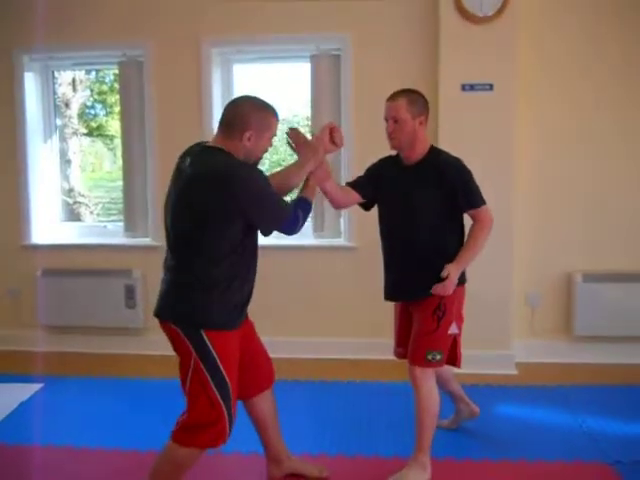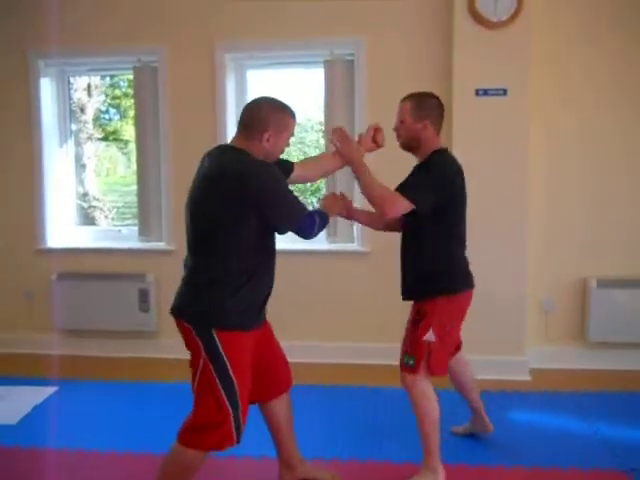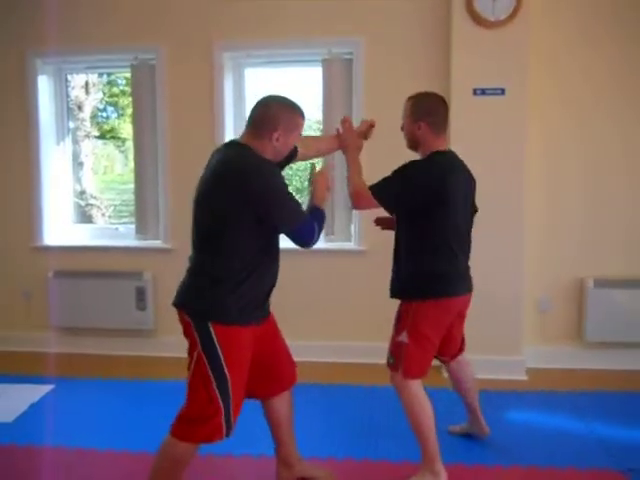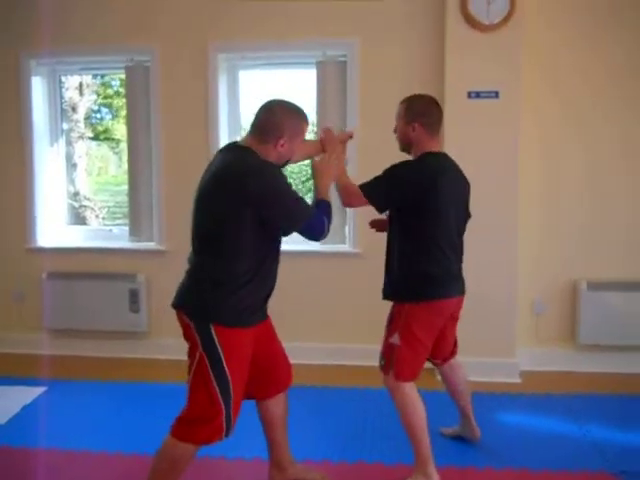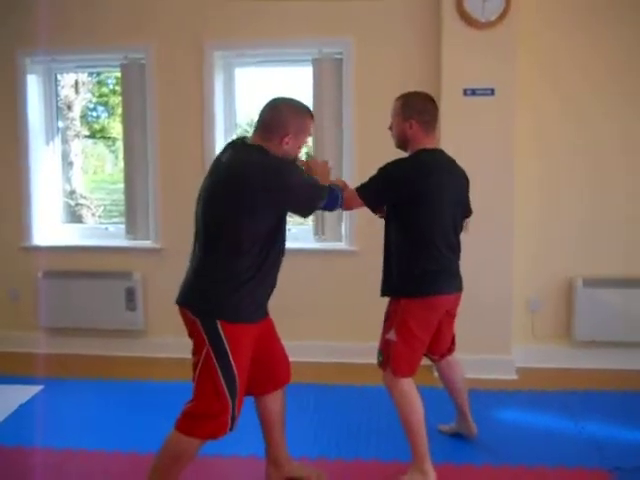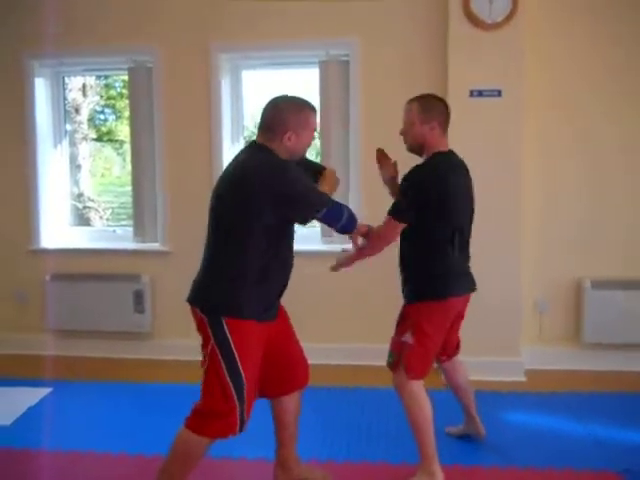
dt=0.5s
person 1, frame 1
left shoulder: (449, 168)
right shoulder: (384, 169)
left elbow: (484, 220)
right elbow: (341, 199)
left wrist: (458, 266)
right wrist: (315, 165)
left hip: (439, 287)
right hip: (404, 286)
left knee: (421, 369)
right knee: (422, 359)
right ankle: (464, 404)
person 1, frame 2
left shoulder: (442, 169)
right shoulder: (426, 169)
left elbow: (392, 208)
right elbow: (395, 221)
left wrist: (356, 162)
right wrist: (347, 210)
left hip: (443, 289)
right hip: (440, 286)
left knee: (415, 374)
right knee: (449, 355)
right ankle: (480, 419)
person 1, frame 3
left shoulder: (420, 173)
right shoulder: (459, 170)
left elbow: (360, 199)
left wrist: (352, 153)
right wrist: (400, 224)
left hip: (429, 292)
right hip: (457, 286)
left knee: (405, 375)
right knee: (453, 355)
right ankle: (477, 422)
person 1, frame 4
left shoulder: (410, 174)
right shoulder: (455, 174)
left elbow: (351, 198)
right wrist: (395, 225)
left hip: (421, 295)
right hip: (450, 289)
left knee: (398, 377)
right knee: (445, 358)
right ankle: (469, 426)
person 1, frame 5
left shoulder: (401, 172)
right shoulder: (455, 171)
left elbow: (347, 200)
left hip: (416, 291)
right hip: (449, 284)
left knee: (396, 373)
right knee: (443, 354)
right ankle: (466, 421)
person 1, frame 6
left shoulder: (425, 176)
right shoulder: (455, 168)
left elbow: (387, 234)
left wrist: (351, 257)
right wrist: (392, 182)
left hip: (431, 292)
right hip: (456, 285)
left knee: (407, 375)
right knee: (446, 357)
right ankle: (473, 423)
person 2, frame 1
left shoulder: (199, 158)
right shoulder: (234, 176)
left elbow: (269, 191)
right elbow: (289, 222)
left wrist: (311, 156)
right wrist: (312, 185)
left hip: (214, 306)
right hip: (199, 315)
left knee: (258, 377)
right knee: (209, 418)
person 2, frame 2
left shoulder: (223, 160)
right shoulder: (252, 175)
left elbow: (299, 171)
right elbow: (305, 226)
right wrist: (328, 208)
left hip: (237, 309)
right hip: (217, 316)
left knee: (275, 381)
right knee: (216, 420)
person 2, frame 3
left shoulder: (238, 155)
right shoulder: (255, 173)
left elbow: (302, 149)
right elbow: (306, 234)
right wrist: (319, 194)
left hip: (246, 303)
right hip: (217, 311)
left knee: (279, 376)
right knee: (207, 414)
person 2, frame 4
left shoulder: (237, 156)
right shoulder: (257, 177)
left elbow: (288, 153)
right elbow: (316, 228)
left wrist: (326, 145)
right wrist: (323, 181)
left hip: (242, 305)
right hip: (217, 312)
left knee: (274, 378)
right knee: (208, 415)
person 2, frame 5
left shoulder: (238, 152)
right shoulder: (272, 172)
right elbow: (330, 198)
left wrist: (308, 178)
right wrist: (319, 179)
left hip: (238, 301)
right hip: (219, 307)
left knee: (273, 374)
right knee: (212, 409)
person 2, frame 6
left shoulder: (265, 160)
right shoulder: (270, 173)
left elbow: (324, 177)
right elbow: (333, 214)
left wrist: (315, 196)
right wrist: (359, 228)
left hip: (258, 301)
right hip: (229, 307)
left knee: (290, 375)
right knee: (221, 409)
